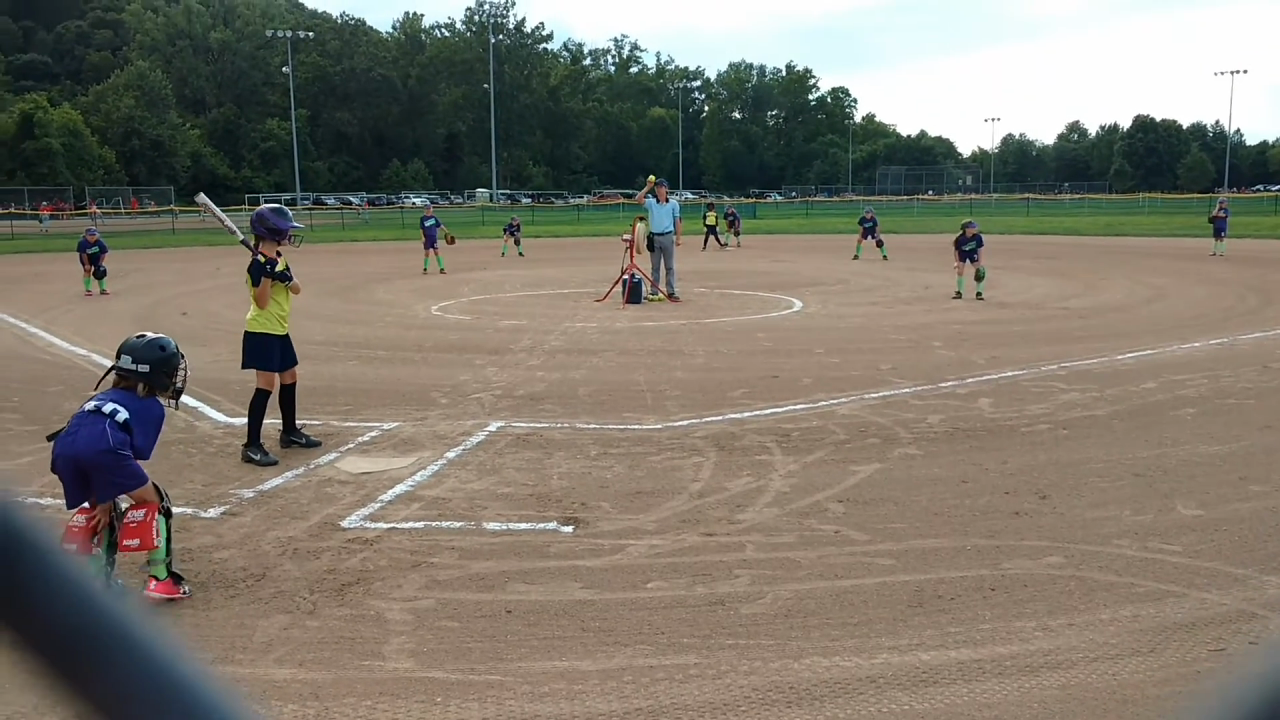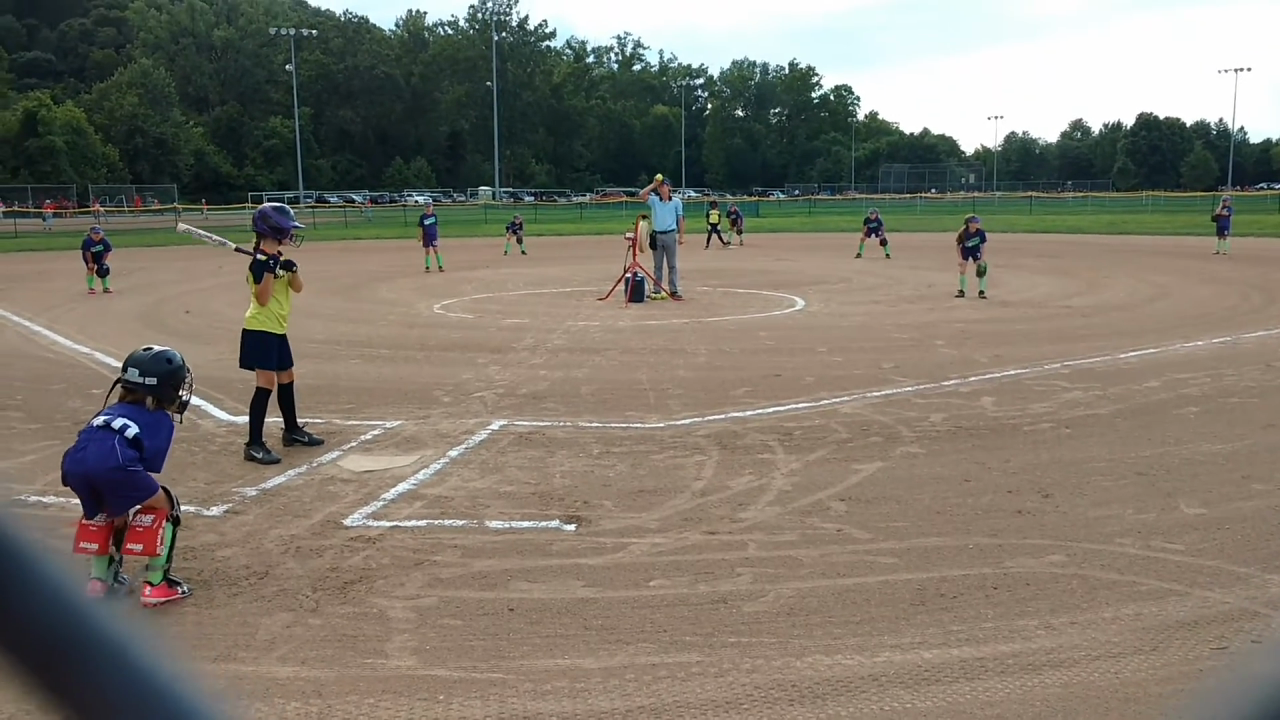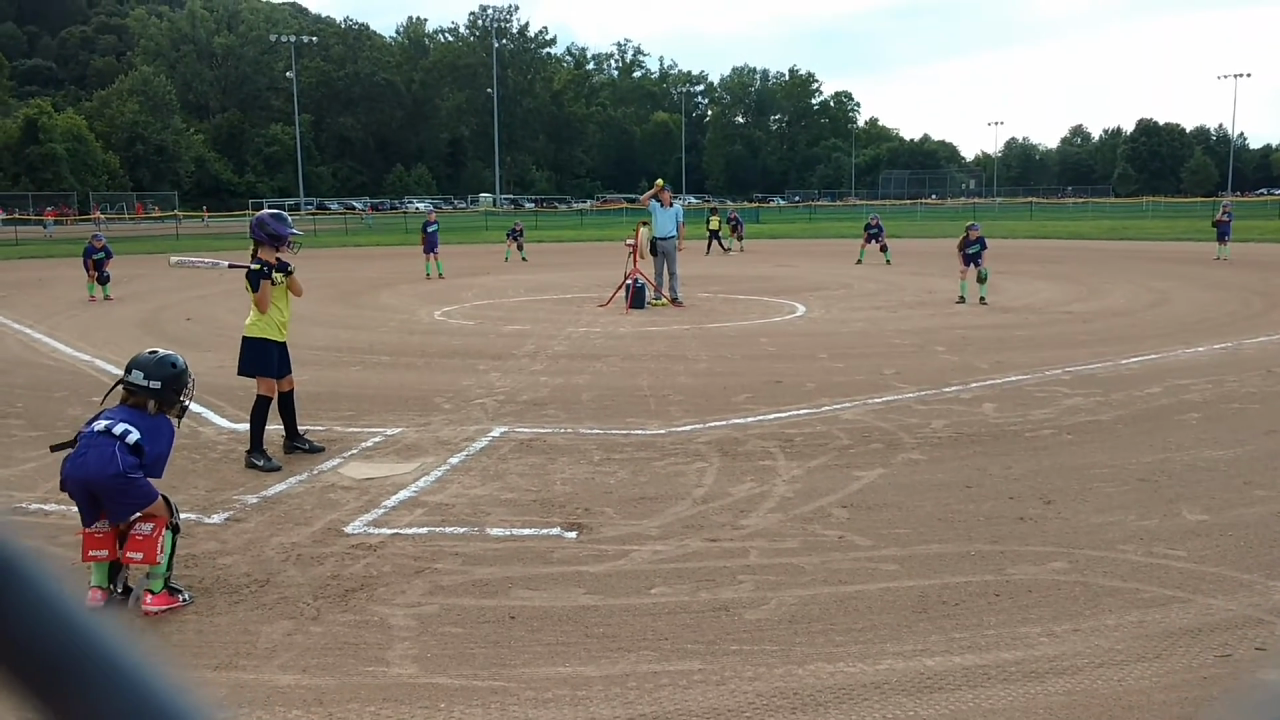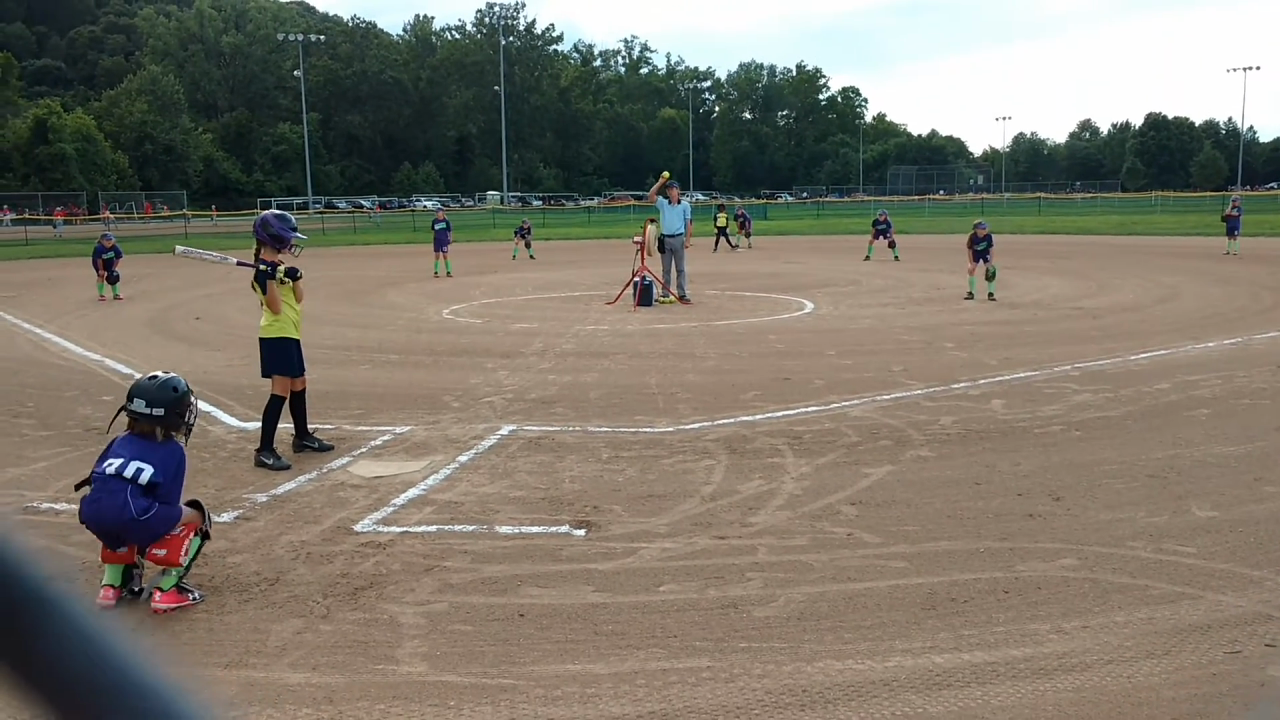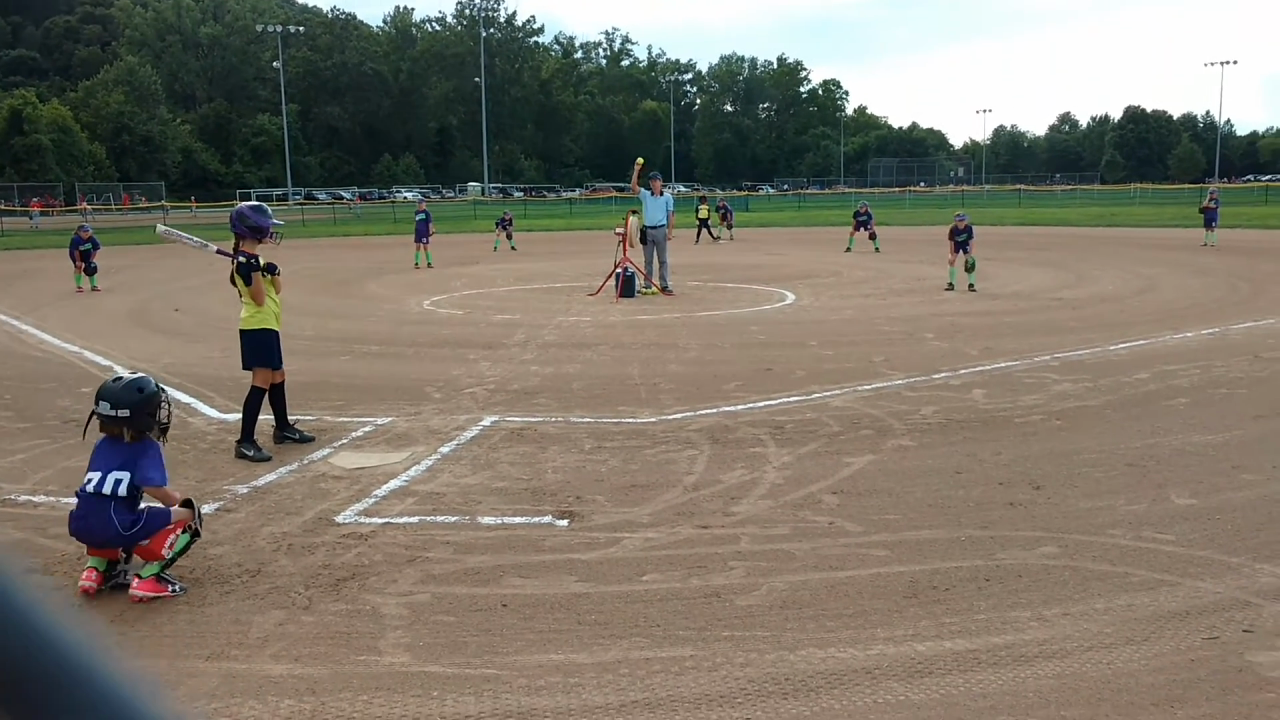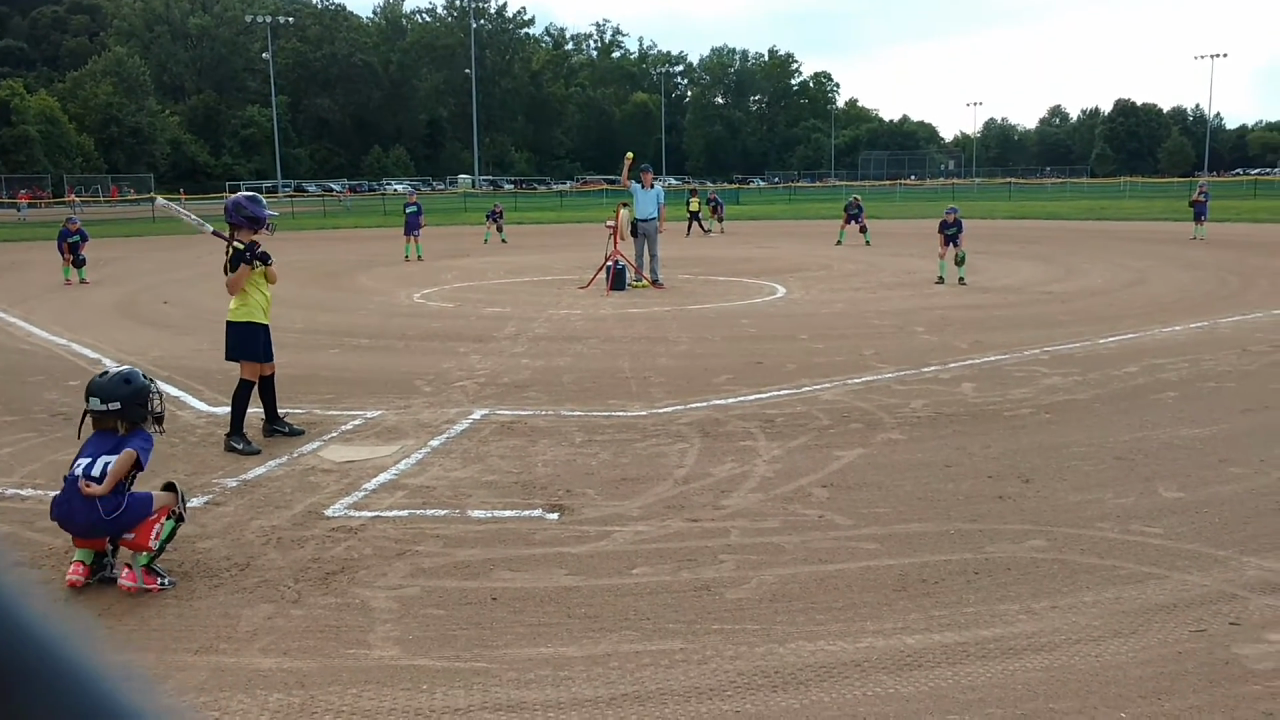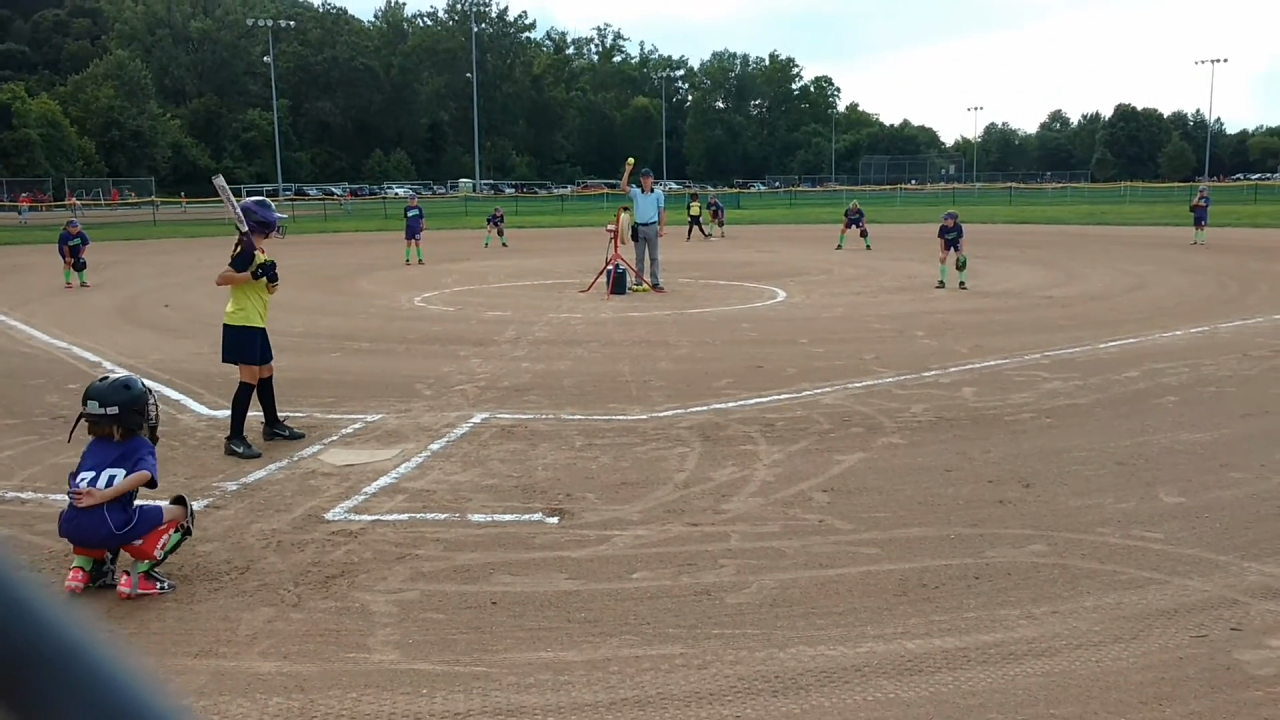
dt=0.3s
person 1, frame 1
left shoulder: (278, 258)
right shoulder: (258, 263)
left elbow: (297, 290)
right elbow: (261, 303)
left wrist: (287, 278)
right wrist: (266, 275)
left hip: (279, 329)
right hip: (261, 330)
left knee: (289, 378)
right knee: (266, 384)
left ankle: (290, 431)
right ankle: (252, 446)
person 1, frame 2
left shoulder: (278, 257)
right shoulder: (259, 261)
left elbow: (297, 288)
right elbow: (262, 300)
left wrist: (292, 269)
right wrist: (269, 271)
left hip: (277, 328)
right hip: (260, 329)
left knee: (287, 378)
right knee: (266, 383)
left ankle: (292, 430)
right ankle: (254, 445)
person 1, frame 3
left shoulder: (277, 263)
right shoulder: (257, 268)
left elbow: (298, 291)
right elbow: (262, 307)
left wrist: (288, 272)
right wrist: (265, 277)
left hip: (277, 336)
right hip: (261, 336)
left knee: (286, 385)
right knee: (267, 391)
left ankle: (293, 438)
right ankle: (255, 452)
person 1, frame 4
left shoulder: (279, 265)
right shoulder: (263, 269)
left elbow: (298, 298)
right elbow: (275, 308)
left wrist: (296, 277)
right wrist: (271, 278)
left hip: (289, 334)
right hip: (276, 335)
left knee: (298, 385)
right knee: (281, 390)
left ankle: (302, 436)
right ankle: (264, 451)
person 1, frame 5
left shoulder: (255, 257)
right shoulder: (244, 262)
left elbow: (277, 289)
right elbow: (260, 300)
left wrist: (273, 271)
right wrist: (256, 271)
left hip: (268, 326)
right hip: (258, 327)
left knee: (277, 376)
right knee: (262, 382)
left ankle: (283, 428)
right ankle: (245, 442)
person 1, frame 6
left shoulder: (252, 247)
right shoulder: (238, 250)
left elbow: (272, 279)
right elbow: (232, 288)
left wrist: (265, 260)
right wrist: (245, 262)
left hip: (258, 319)
right hip: (245, 320)
left knee: (267, 369)
right knee: (250, 375)
left ankle: (272, 421)
right ankle: (234, 436)
person 1, frame 7
left shoulder: (259, 252)
right shoulder: (248, 250)
left elbow: (271, 289)
right elbow: (221, 279)
left wrist: (272, 277)
right wrist: (253, 275)
left hip: (256, 322)
right hip: (242, 323)
left knee: (266, 373)
right knee: (250, 378)
left ankle: (273, 425)
right ankle: (235, 439)
person 2, frame 1
left shoulder: (105, 397)
right shoulder: (153, 407)
right elbow: (134, 457)
right wrist: (107, 500)
left hip: (64, 449)
right hip: (103, 449)
left knee: (96, 508)
right knee: (153, 502)
left ankle: (97, 575)
right ankle: (160, 579)
person 2, frame 2
left shoulder: (112, 410)
right shoulder: (161, 420)
right elbow: (147, 468)
right wrist: (123, 507)
left hip: (74, 463)
right hip: (112, 464)
left knee: (108, 510)
right knee: (164, 508)
left ankle: (100, 578)
right ankle: (156, 583)
person 2, frame 3
left shoulder: (110, 413)
right shoulder: (163, 425)
right elbow: (148, 474)
right wrist: (126, 511)
left hip: (73, 470)
right hip: (113, 471)
left knee: (105, 519)
right knee: (163, 515)
left ankle: (99, 587)
right ankle: (157, 592)
person 2, frame 4
left shoulder: (122, 440)
right shoulder: (173, 450)
right elbow: (167, 501)
right wrist: (152, 526)
left hip: (93, 512)
right hip: (128, 512)
right knee: (195, 518)
left ankle: (112, 586)
right ankle: (167, 590)
person 2, frame 5
left shoulder: (102, 444)
right shoulder: (149, 447)
right elbow: (153, 486)
right wrist: (172, 499)
left hip: (81, 526)
right hip: (117, 527)
right knee: (189, 514)
left ankle: (96, 570)
right ankle: (149, 577)
person 2, frame 6
left shoulder: (97, 436)
right shoulder: (142, 437)
left elbow: (78, 476)
right elbow: (127, 456)
right wrist: (104, 488)
left hip: (65, 513)
right hip: (101, 514)
right knee: (172, 499)
left ankle: (84, 563)
right ankle: (139, 568)
person 2, frame 7
left shoulder: (93, 445)
right shoulder: (142, 446)
left elbow: (76, 485)
right elbow: (144, 476)
right wrist: (104, 496)
left hip: (72, 528)
right hip: (110, 529)
right knee: (181, 511)
left ankle: (83, 569)
right ankle: (139, 574)
